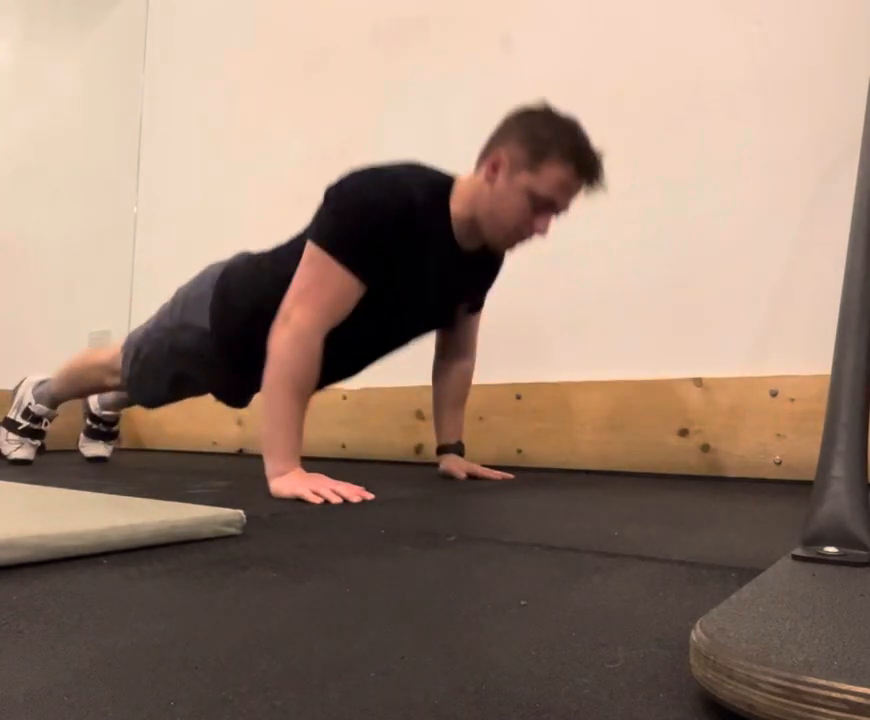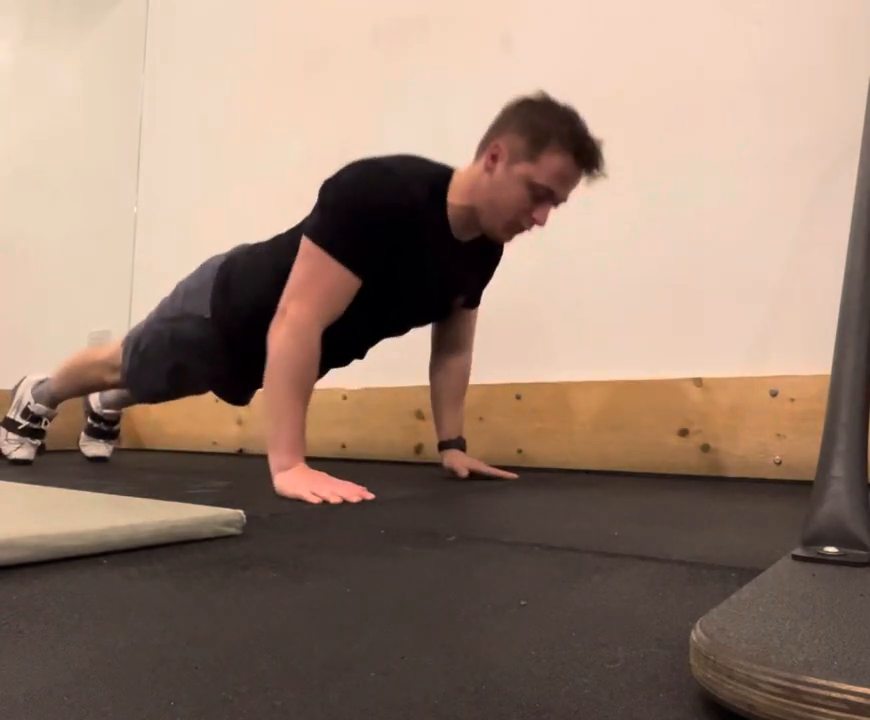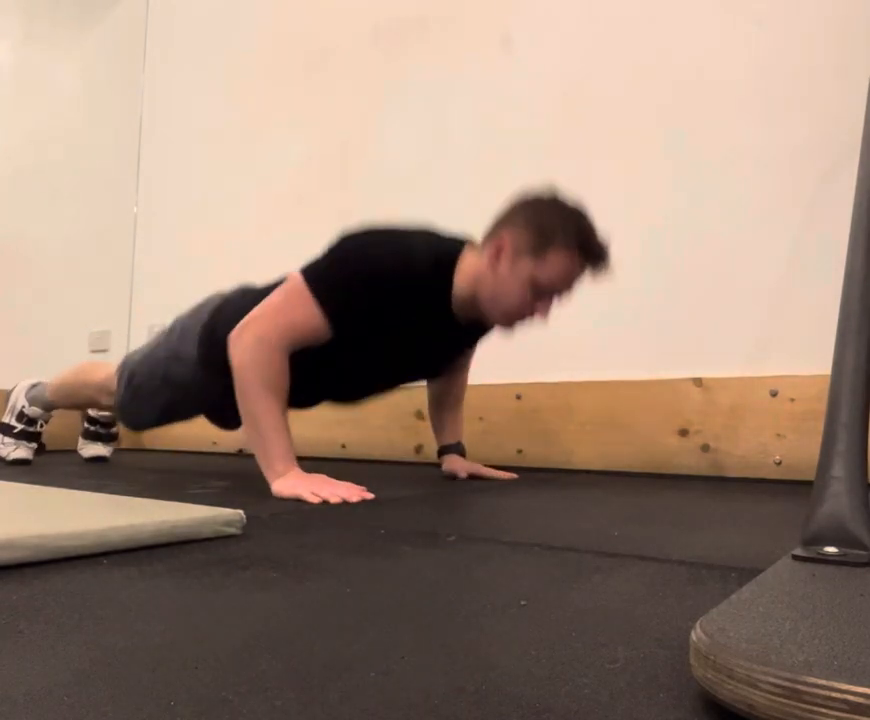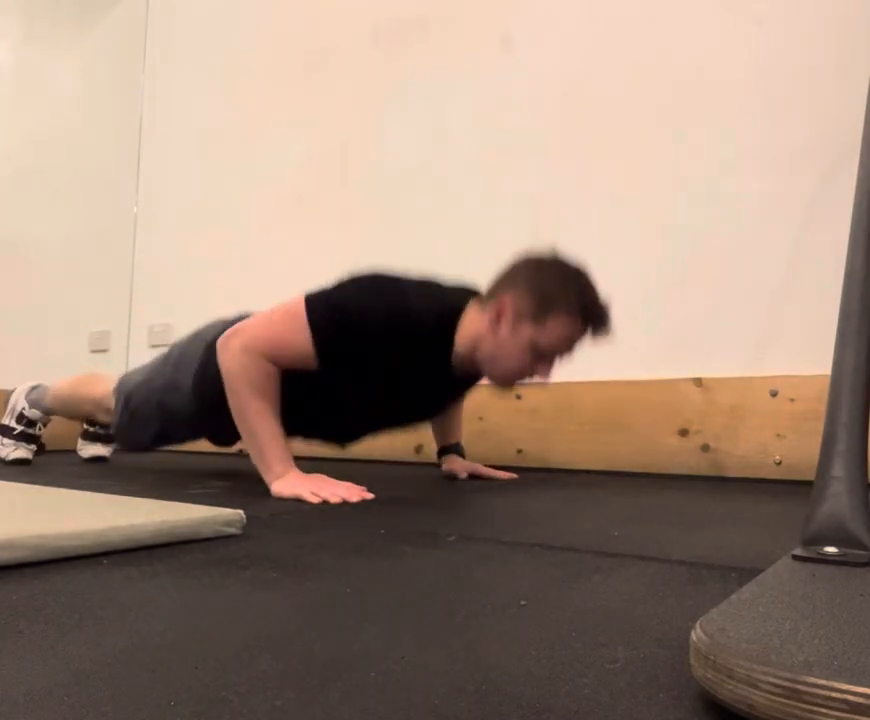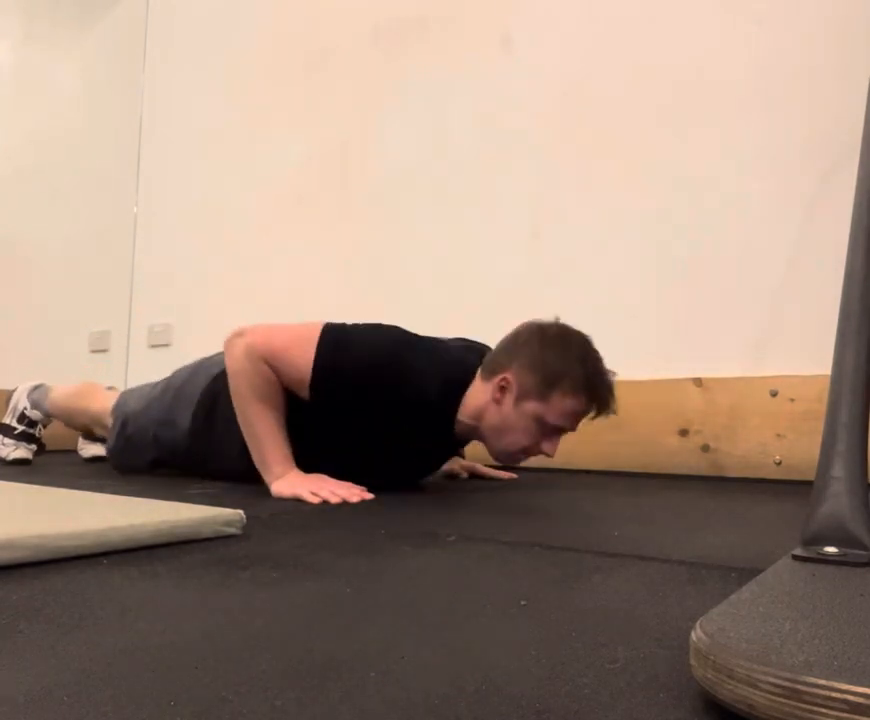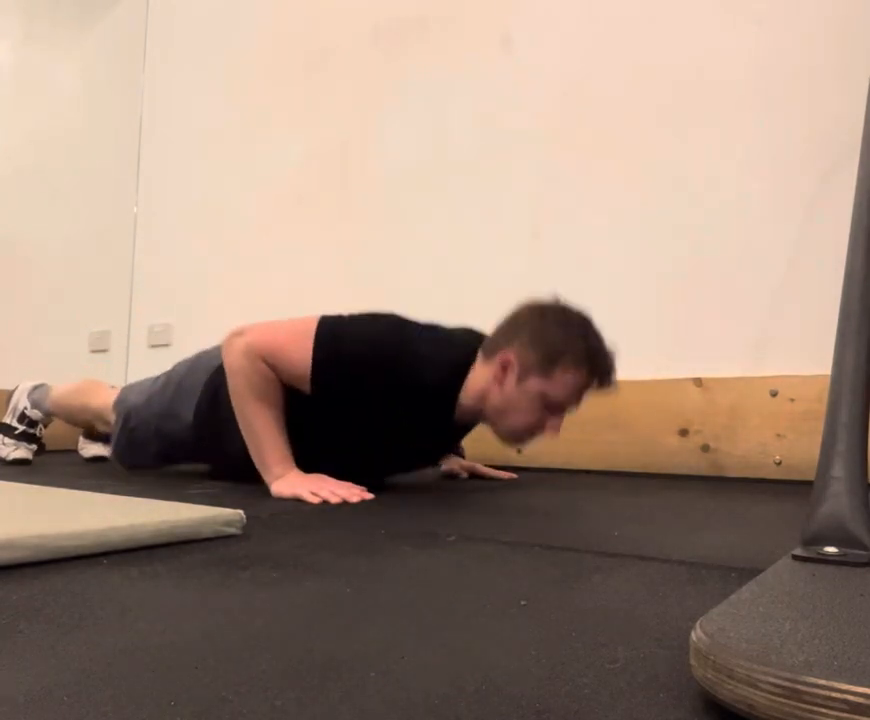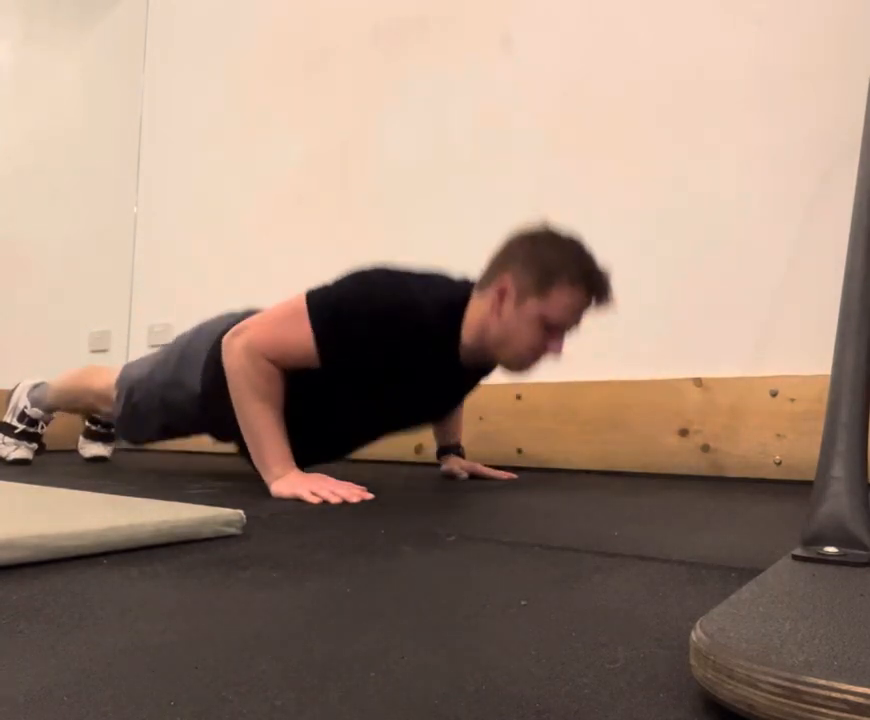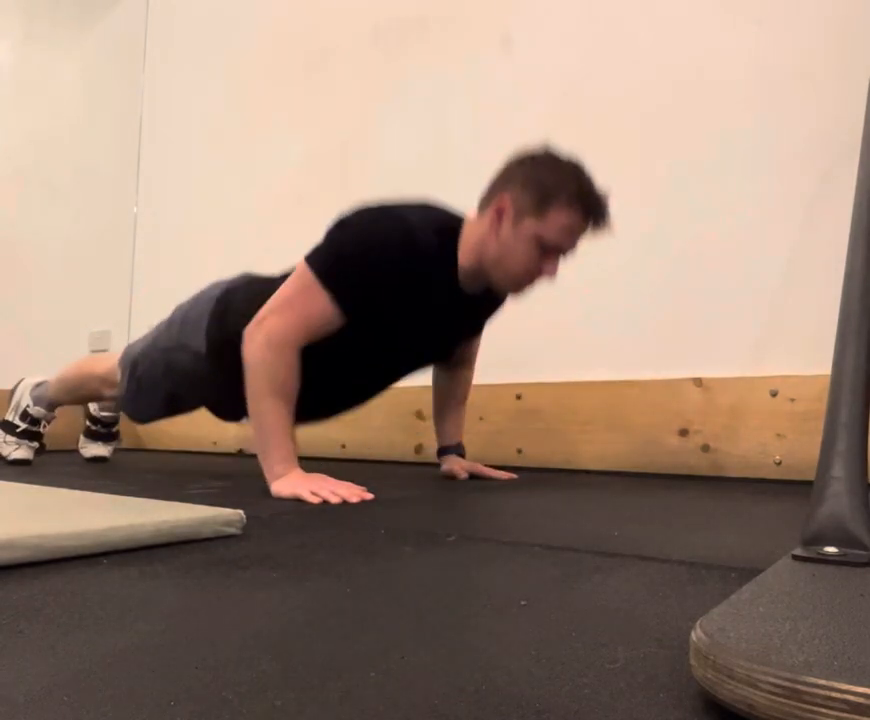
dt=0.1s
person 1, frame 1
left shoulder: (484, 252)
right shoulder: (384, 201)
left elbow: (456, 349)
right elbow: (299, 329)
left wrist: (450, 450)
right wrist: (283, 470)
left hip: (270, 352)
right hip: (224, 314)
right knee: (128, 372)
left ankle: (104, 411)
person 1, frame 2
left shoulder: (483, 243)
right shoulder: (380, 194)
left elbow: (453, 342)
right elbow: (295, 326)
left wrist: (452, 445)
right wrist: (287, 466)
left hip: (269, 342)
right hip: (224, 305)
right knee: (128, 368)
left ankle: (106, 408)
person 1, frame 3
left shoulder: (475, 294)
right shoulder: (389, 267)
left elbow: (449, 357)
right elbow: (253, 340)
left wrist: (451, 449)
right wrist: (283, 471)
left hip: (260, 350)
right hip: (220, 344)
right knee: (125, 391)
left ankle: (97, 421)
person 1, frame 4
left shoulder: (473, 339)
right shoulder: (390, 317)
right elbow: (242, 346)
left wrist: (451, 451)
right wrist: (281, 473)
left hip: (278, 389)
right hip: (221, 370)
right knee: (121, 405)
left ankle: (99, 425)
person 1, frame 5
left shoulder: (472, 382)
right shoulder: (397, 371)
right elbow: (247, 347)
left wrist: (448, 454)
right wrist: (283, 475)
left hip: (270, 403)
right hip: (217, 409)
right knee: (120, 423)
left ankle: (57, 401)
person 1, frame 6
left shoulder: (470, 369)
right shoulder: (397, 358)
right elbow: (245, 346)
left wrist: (447, 452)
right wrist: (280, 475)
left hip: (275, 399)
right hip: (217, 403)
right knee: (122, 418)
left ankle: (57, 400)
person 1, frame 7
left shoulder: (483, 329)
right shoulder: (394, 307)
right elbow: (244, 343)
left wrist: (450, 450)
right wrist: (282, 473)
left hip: (261, 382)
right hip: (219, 369)
right knee: (121, 402)
left ankle: (97, 423)
person 1, frame 8
left shoulder: (486, 279)
right shoulder: (391, 243)
left elbow: (456, 355)
right elbow: (266, 337)
left wrist: (450, 449)
right wrist: (282, 473)
left hip: (274, 339)
right hip: (223, 334)
right knee: (127, 385)
left ankle: (99, 417)
